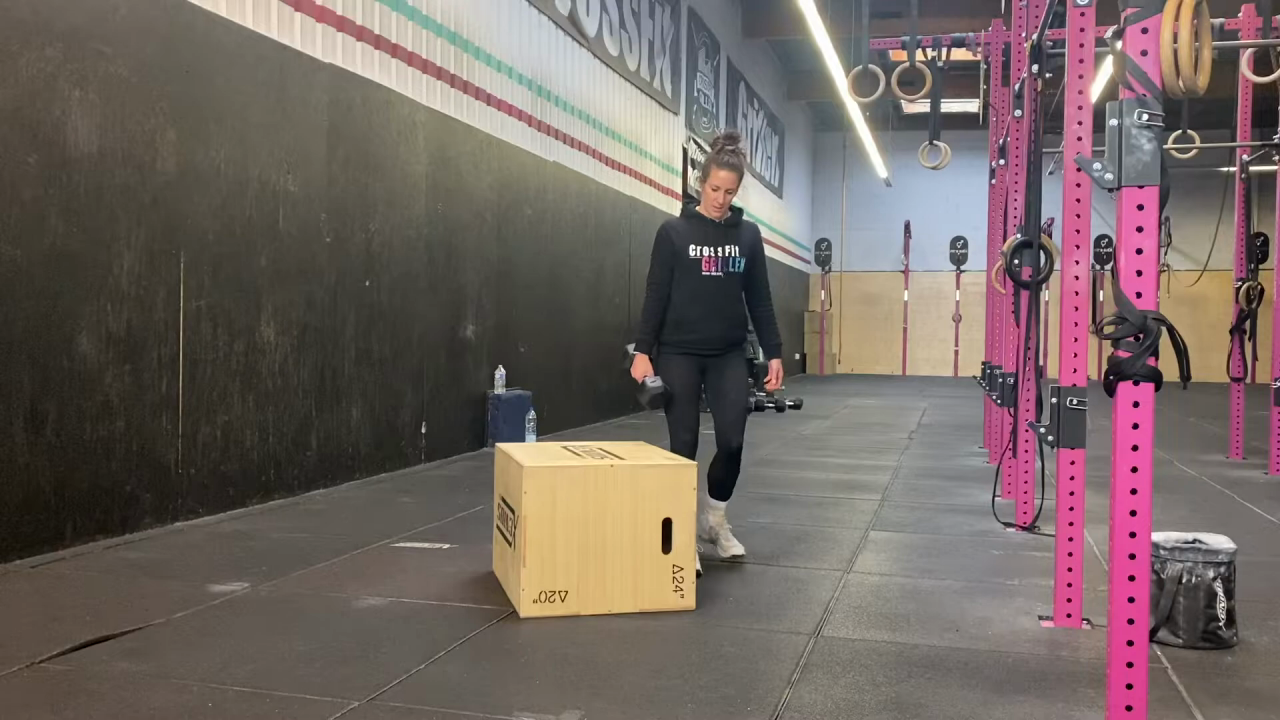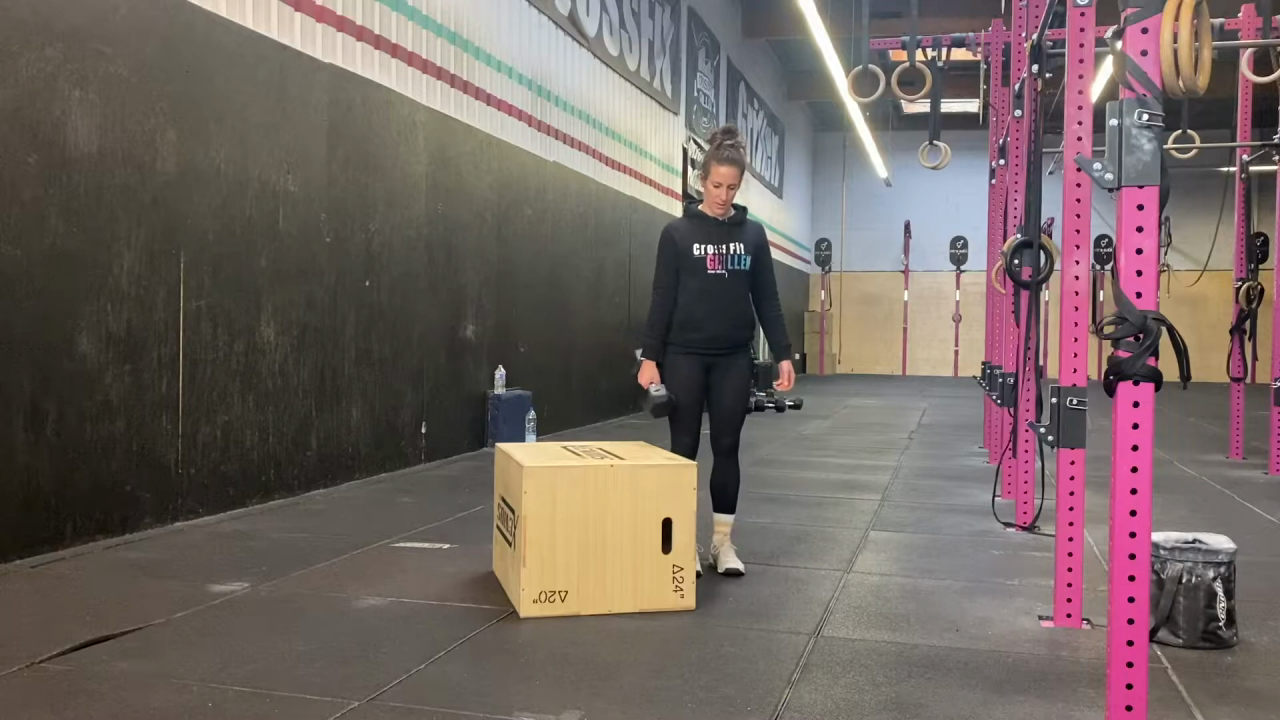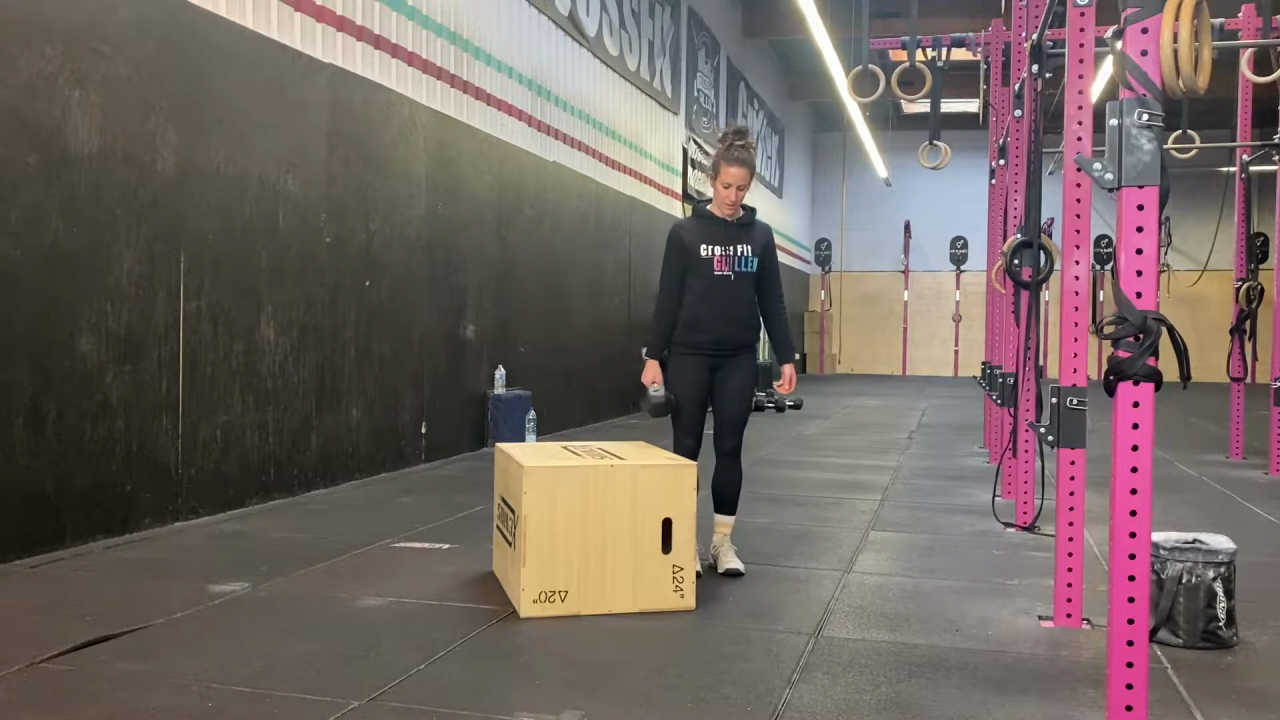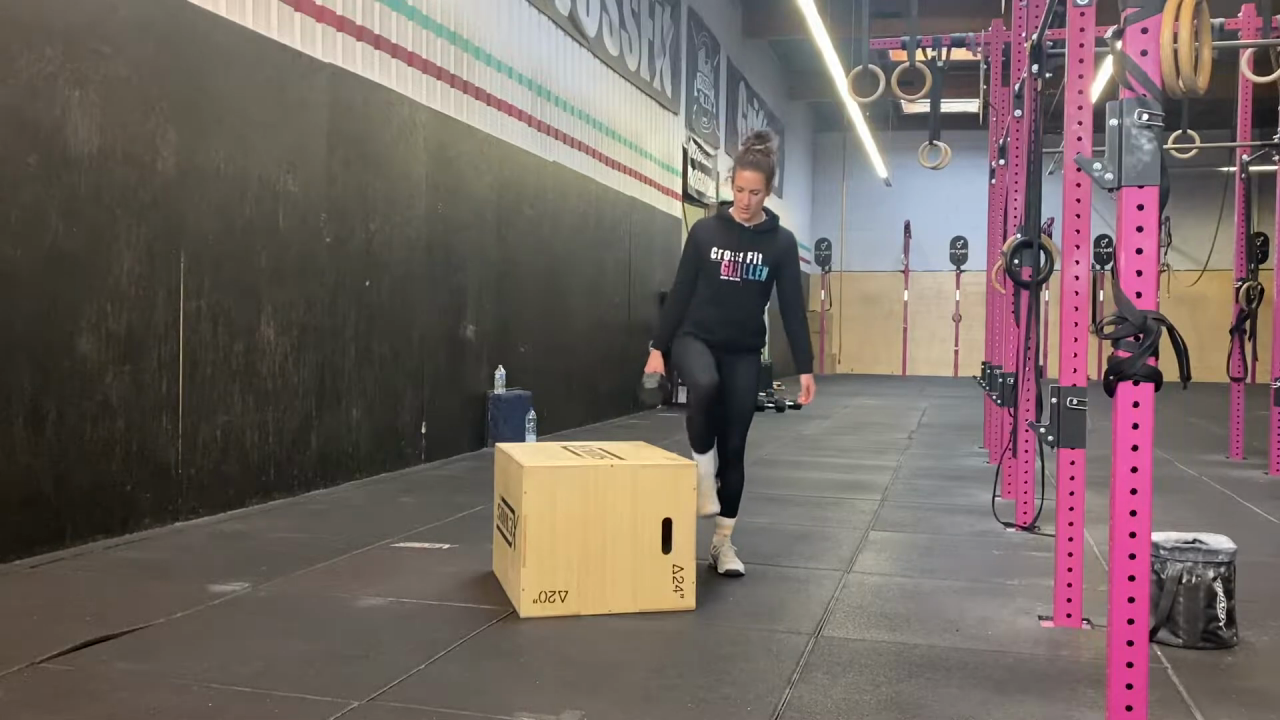
dt=0.4s
person 1, frame 1
left shoulder: (748, 234)
right shoulder: (673, 231)
left elbow: (760, 298)
right elbow: (656, 294)
left wrist: (774, 352)
right wrist: (643, 350)
left hip: (728, 354)
right hip: (679, 353)
left knee: (732, 442)
right knee: (684, 445)
left ankle: (714, 518)
person 1, frame 2
left shoulder: (753, 233)
right shoulder: (677, 232)
left elbow: (767, 299)
right elbow: (661, 299)
left wrist: (783, 355)
right wrist: (650, 357)
left hip: (733, 357)
right hip: (684, 355)
left knee: (726, 448)
right knee: (684, 448)
left ankle: (722, 542)
person 1, frame 3
left shoulder: (760, 234)
right shoulder: (685, 232)
left elbow: (772, 301)
right elbow: (667, 298)
left wrist: (786, 357)
right wrist: (653, 357)
left hip: (739, 358)
right hip: (689, 355)
left knee: (729, 449)
right knee: (686, 448)
left ankle: (723, 541)
person 1, frame 4
left shoulder: (781, 241)
right shoulder: (705, 230)
left elbow: (792, 308)
right elbow: (680, 292)
left wrist: (805, 367)
right wrist: (659, 347)
left hip: (743, 355)
right hip: (695, 339)
left knee: (733, 449)
right knee: (706, 386)
left ankle: (723, 541)
right ankle: (704, 474)
